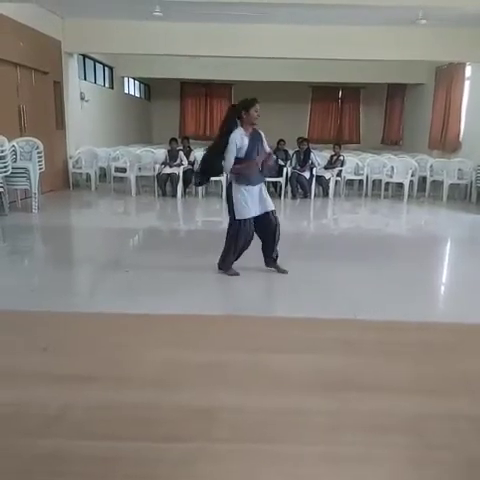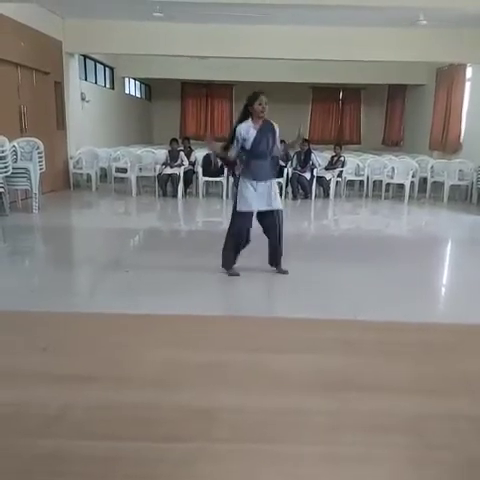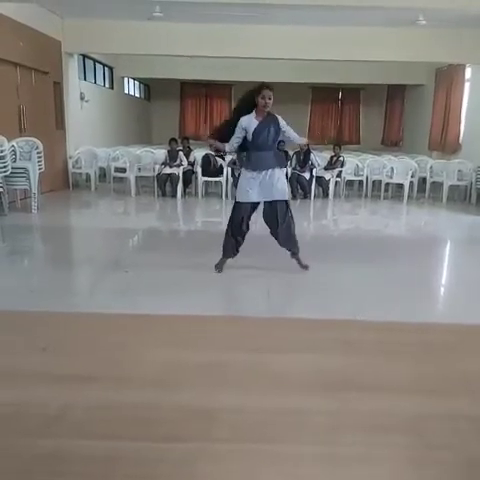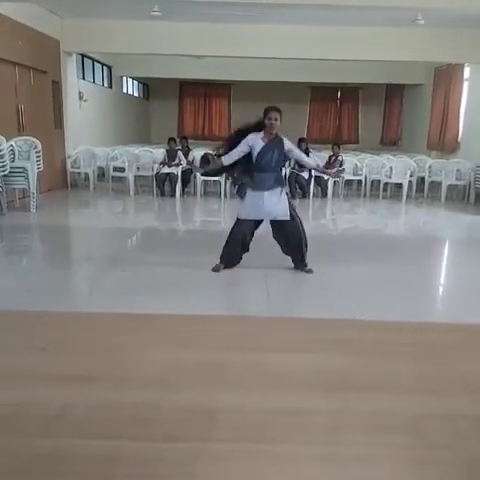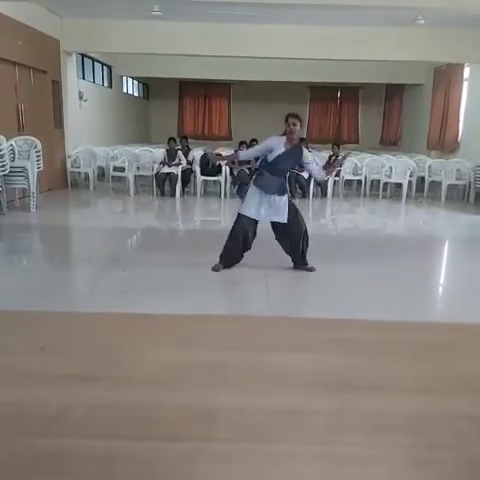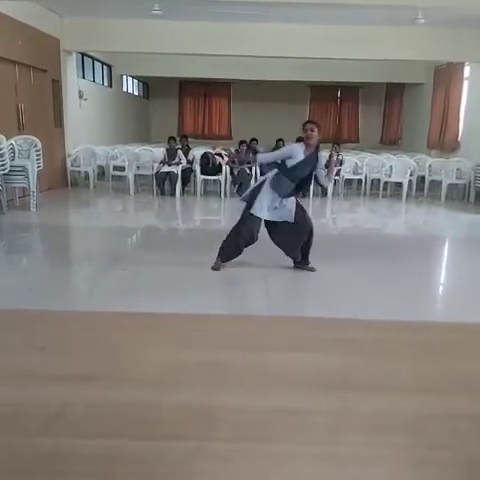
dt=0.2s
person 1, frame 1
left shoulder: (258, 134)
right shoulder: (235, 136)
left elbow: (267, 153)
right elbow: (228, 167)
left wrist: (264, 160)
right wrist: (247, 166)
left hip: (258, 185)
right hip: (241, 187)
left knee: (271, 223)
right knee: (243, 229)
left ankle: (271, 261)
right ankle: (225, 264)
person 1, frame 2
left shoulder: (272, 127)
right shoulder: (242, 128)
right elbow: (232, 153)
right wrist: (217, 151)
left hip: (269, 180)
right hip: (249, 181)
left knee: (275, 223)
right knee: (241, 223)
left ankle: (276, 262)
right ankle: (228, 263)
person 1, frame 3
left shoulder: (277, 121)
right shoulder: (245, 120)
left elbow: (295, 138)
right elbow: (230, 147)
left wrist: (309, 142)
right wrist: (212, 142)
left hip: (273, 171)
right hip: (252, 173)
left knee: (281, 214)
right knee: (240, 214)
left ankle: (294, 252)
right ankle: (227, 254)
person 1, frame 4
left shoulder: (284, 143)
right shoulder: (252, 139)
left elbow: (304, 159)
right elbow: (230, 157)
left wrist: (324, 170)
right wrist: (206, 169)
left hip: (275, 192)
right hip: (256, 191)
left knee: (293, 228)
right knee: (241, 229)
left ankle: (300, 263)
right ankle: (225, 261)
person 1, frame 5
left shoulder: (301, 152)
right shoulder: (274, 141)
left elbow: (318, 173)
right elbow: (247, 154)
left hip: (279, 194)
right hip: (259, 190)
left knee: (297, 227)
right knee: (242, 227)
left ankle: (300, 262)
right ankle: (225, 261)
person 1, frame 6
left shoulder: (317, 158)
right shoulder: (294, 149)
left elbow: (325, 182)
right elbow: (267, 157)
left hip: (287, 196)
right hip: (269, 190)
left knee: (305, 226)
right knee: (248, 225)
left ankle: (301, 261)
right ankle: (222, 258)
